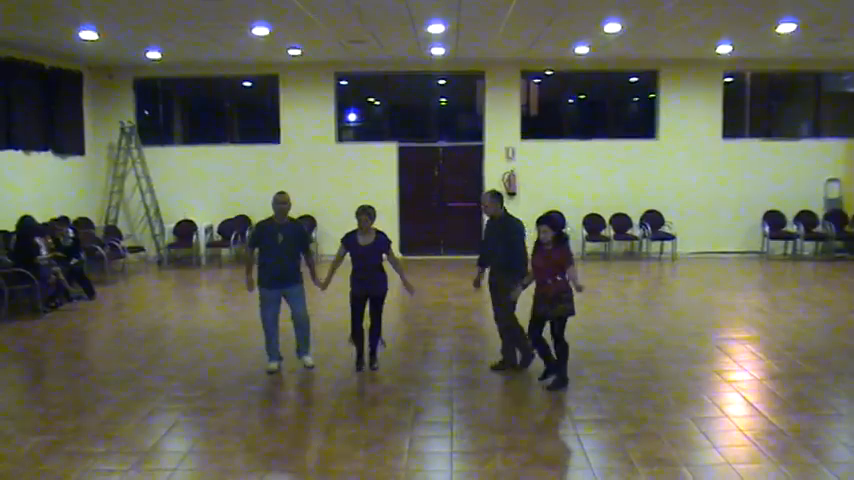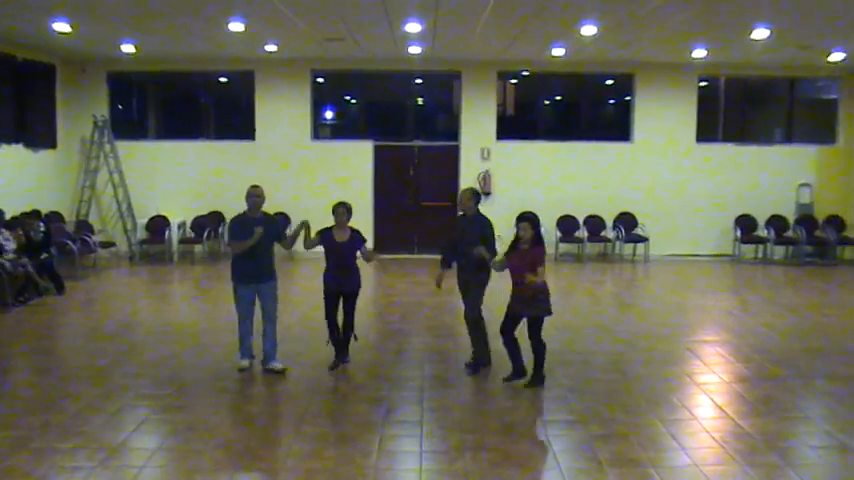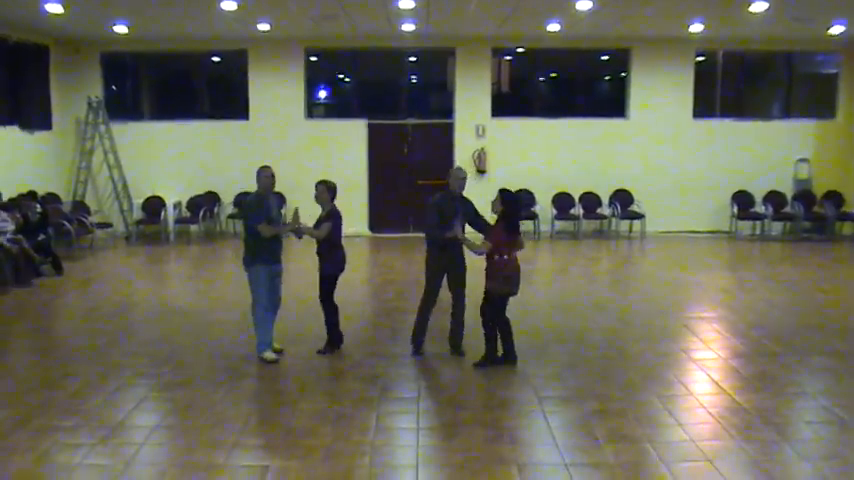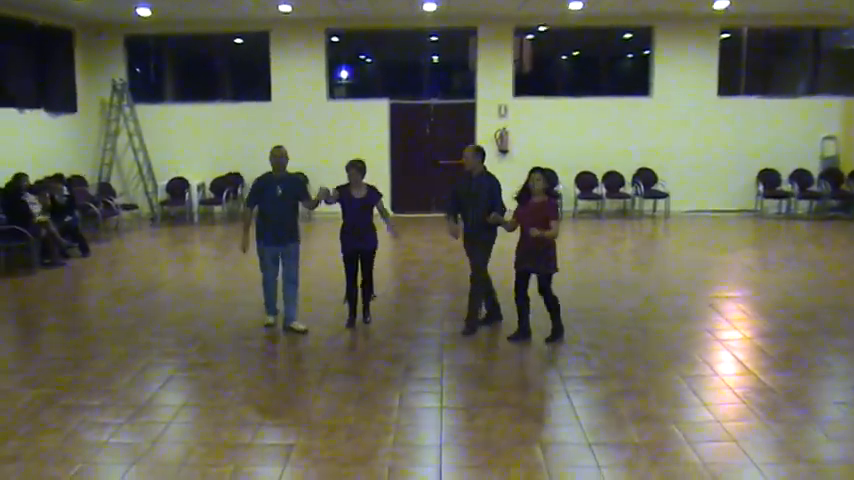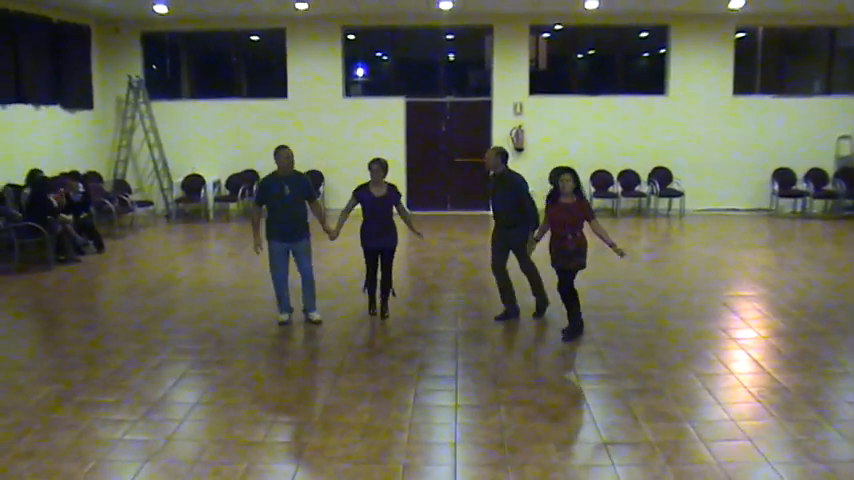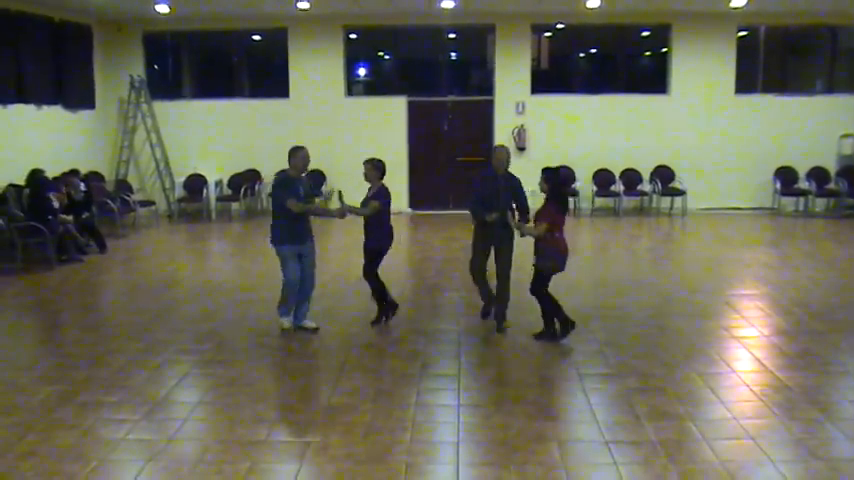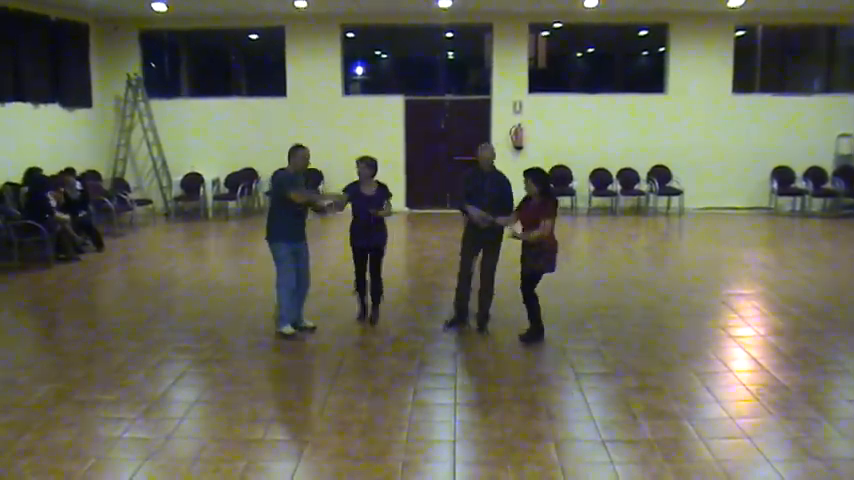
dt=0.7s
person 1, frame 1
left shoulder: (297, 228)
right shoulder: (262, 227)
left elbow: (307, 253)
right elbow: (250, 251)
left wrist: (314, 276)
right wrist: (248, 276)
left hip: (293, 281)
right hip: (268, 283)
left knee: (301, 317)
right knee: (269, 322)
left ankle: (304, 353)
right ankle: (274, 358)
person 1, frame 2
left shoulder: (271, 221)
right shoulder: (237, 222)
left elbow: (286, 244)
right elbow: (235, 248)
left wrist: (297, 232)
right wrist: (253, 239)
left hip: (267, 278)
right hip: (243, 279)
left knee: (270, 318)
right knee: (245, 319)
left ankle: (270, 360)
right ankle: (246, 356)
person 1, frame 3
left shoulder: (273, 200)
right shoulder: (253, 202)
right elbow: (265, 231)
left wrist: (289, 226)
right wrist: (289, 226)
left hip: (274, 259)
right hip: (257, 261)
left knee: (274, 302)
right knee: (262, 303)
left ankle: (266, 340)
right ankle: (263, 348)
person 1, frame 4
left shoulder: (296, 181)
right shoulder: (261, 182)
left elbow: (308, 205)
right elbow: (249, 209)
left wrist: (318, 199)
right wrist: (246, 235)
left hip: (290, 239)
right hip: (267, 239)
left knee: (291, 279)
right knee: (269, 278)
left ankle: (290, 320)
right ankle: (271, 313)
person 1, frame 5
left shoulder: (301, 179)
right shoulder: (267, 183)
left elbow: (314, 204)
right elbow: (257, 210)
left wrist: (324, 225)
right wrist: (256, 237)
left hip: (301, 235)
right hip: (277, 238)
left knee: (307, 273)
right knee: (279, 276)
left ankle: (311, 310)
right ankle: (285, 311)
person 1, frame 6
left shoulder: (303, 182)
right shoulder: (281, 182)
left elbow: (309, 209)
right elbow: (295, 207)
left wrist: (333, 212)
right wrist: (316, 207)
left hip: (305, 239)
right hip: (284, 240)
left knee: (308, 280)
right knee: (293, 279)
left ankle: (300, 318)
right ankle: (284, 313)
person 1, frame 7
left shoulder: (300, 180)
right shoulder: (280, 178)
left elbow: (312, 203)
right elbow: (299, 198)
left wrist: (327, 205)
right wrist: (326, 197)
left hip: (298, 238)
right hip: (280, 239)
left knee: (302, 279)
right knee: (287, 279)
left ankle: (297, 318)
right ankle: (283, 323)
person 2, frame 1
left shoulder: (513, 225)
right shoulder: (490, 224)
left elbow: (521, 255)
left wrist: (520, 281)
right wrist: (480, 272)
left hip: (510, 277)
right hip: (495, 275)
left knee: (506, 316)
right knee: (499, 317)
left ankle: (526, 353)
right ankle: (509, 358)
person 2, frame 2
left shoulder: (483, 223)
right shoulder: (460, 222)
left elbow: (491, 251)
right elbow: (451, 247)
left wrist: (485, 253)
right wrist: (443, 270)
left hip: (477, 275)
right hip: (463, 273)
left knee: (471, 314)
right knee: (472, 314)
left ankle: (481, 356)
right ankle: (481, 356)
person 2, frame 3
left shoulder: (466, 204)
right shoulder: (437, 202)
left elbow: (480, 223)
right elbow: (430, 231)
right wrist: (448, 234)
left hip: (456, 255)
right hip: (436, 255)
left knee: (459, 298)
right knee: (429, 298)
left ankle: (456, 342)
right ankle: (417, 342)
person 2, frame 4
left shoulder: (491, 182)
right shoulder: (464, 180)
left elbow: (499, 208)
right elbow: (454, 204)
left wrist: (496, 217)
right wrist: (451, 221)
left hip: (485, 234)
right hip: (469, 232)
left knee: (477, 275)
right knee: (480, 274)
left ankle: (472, 321)
right ankle: (494, 312)
person 2, frame 5
left shoulder: (516, 180)
right shoulder: (494, 179)
left elbow: (530, 208)
left wrist: (532, 234)
left hip: (517, 231)
right hip: (499, 230)
left knee: (526, 267)
right knee: (497, 268)
left ankle: (541, 302)
right ankle: (511, 308)
person 2, frame 6
left shoulder: (513, 181)
right shoulder: (483, 180)
left elbow: (522, 206)
right elbow: (475, 206)
left wrist: (523, 223)
right wrist: (485, 217)
left hip: (504, 231)
right hip: (483, 229)
left knee: (503, 274)
right knee: (476, 269)
left ankle: (500, 317)
right ankle: (489, 300)
person 2, frame 7
left shoulder: (501, 180)
right shoulder: (471, 177)
left elbow: (507, 209)
right elbow: (464, 202)
left wrist: (489, 221)
right wrist: (470, 211)
left hip: (493, 231)
right hip: (472, 229)
left knee: (487, 275)
right knee: (464, 271)
left ankle: (482, 319)
right ankle: (460, 314)
person 3, frame 1
left shoulder: (563, 250)
right shoulder: (538, 249)
left elbow: (572, 276)
left wrist: (577, 286)
right wrist: (521, 287)
left hip: (560, 297)
right hip: (542, 297)
left knee: (557, 337)
right knee: (533, 334)
left ankle: (562, 377)
right ankle: (551, 365)
person 3, frame 2
left shoulder: (538, 250)
right shoulder: (514, 247)
left elbow: (540, 277)
right elbow: (500, 266)
left wrist: (535, 280)
left hip: (536, 297)
right hip: (518, 296)
left knee: (534, 336)
right knee: (506, 331)
left ankle: (538, 375)
right ankle: (518, 370)
person 3, frame 3
left shoulder: (500, 227)
right shoulder: (509, 225)
left elbow: (481, 250)
right elbow: (520, 245)
left wrist: (462, 237)
left hip: (502, 274)
right hip: (506, 272)
left knee: (487, 312)
right knee: (498, 314)
left ankle: (491, 355)
right ankle: (508, 355)
person 3, frame 4
left shoulder: (550, 204)
right shoulder: (523, 203)
left elbow: (555, 232)
right elbow: (512, 227)
left wrist: (540, 233)
right wrist: (500, 220)
left hip: (543, 252)
right hip: (524, 251)
left knee: (544, 291)
right knee: (520, 291)
left ankle: (557, 328)
right ankle: (523, 329)
person 3, frame 5
left shoulder: (582, 204)
right shoulder: (552, 201)
left elbow: (596, 227)
right elbow: (547, 223)
left wrist: (613, 245)
right wrist: (536, 239)
left hip: (575, 250)
right hip: (557, 249)
left knee: (564, 287)
right knee: (566, 287)
left ankle: (576, 324)
right ankle: (575, 322)
person 3, frame 6
left shoulder: (552, 205)
right shoulder: (554, 202)
left elbow: (538, 232)
left wrist: (517, 225)
right wrist: (522, 225)
left hip: (551, 252)
right hip: (549, 251)
left knee: (537, 289)
right knee: (540, 289)
left ankle: (565, 322)
right ankle: (549, 329)
person 3, frame 7
left shoulder: (548, 203)
right shoulder: (528, 201)
left elbow: (544, 230)
right elbow: (511, 220)
left wrist: (522, 236)
left hip: (543, 251)
right hip: (529, 250)
left knee: (527, 288)
right knee: (526, 287)
left ankle: (536, 330)
right ankle: (536, 328)
person 4, frame 1
left shoulder: (381, 238)
right shoulder: (349, 238)
left elbow: (393, 260)
right elbow: (338, 259)
left wrist: (404, 280)
right wrist: (328, 279)
left hip: (378, 283)
right hip: (358, 284)
left knee: (376, 320)
right knee: (356, 321)
left ankle: (373, 355)
right ankle: (359, 356)
person 4, frame 2
left shoulder: (356, 235)
right shoulder: (325, 233)
left elbow: (366, 257)
right elbow: (308, 246)
left wrist: (371, 255)
right wrist: (307, 232)
left hip: (351, 280)
right hip: (331, 280)
left knee: (348, 317)
right knee: (330, 317)
left ankle: (345, 350)
right ankle: (338, 354)
person 4, frame 3
left shoulder: (332, 213)
right shoulder: (325, 211)
left elbow: (319, 234)
left wrist: (300, 226)
right wrist: (302, 229)
left hip: (333, 260)
right hip: (327, 260)
left knee: (326, 299)
right knee: (326, 298)
left ankle: (333, 342)
right ankle: (336, 336)
person 4, frame 4
left shoulder: (372, 191)
right shoulder: (342, 190)
left elbow: (382, 210)
right elbow: (330, 199)
left wrist: (389, 224)
right wrist: (327, 198)
left hip: (368, 238)
right hip: (348, 239)
left knee: (367, 275)
right knee: (351, 277)
left ankle: (366, 310)
right ankle: (351, 314)
person 4, frame 5
left shoulder: (392, 190)
right shoulder: (361, 190)
left elbow: (402, 211)
right elbow: (347, 210)
left wrist: (413, 229)
right wrist: (337, 229)
left hip: (388, 236)
right hip: (369, 236)
left knee: (386, 271)
right knee: (371, 270)
left ankle: (384, 304)
right ankle: (372, 302)
person 4, frame 6
left shoulder: (382, 192)
right shoulder: (371, 190)
left elbow: (367, 212)
right elbow: (364, 210)
left wrist: (345, 207)
right wrist: (346, 209)
left hip: (382, 237)
right hip: (371, 237)
left knee: (369, 273)
right knee: (371, 273)
left ankle: (388, 304)
right ankle: (383, 309)
person 4, frame 7
left shoulder: (382, 188)
right shoulder: (352, 188)
left elbow: (388, 211)
right elbow: (340, 206)
left wrist: (380, 213)
right wrist: (337, 204)
left hip: (378, 234)
right hip: (359, 234)
left knee: (375, 271)
right knee: (360, 271)
left ankle: (375, 309)
right ankle: (362, 307)
